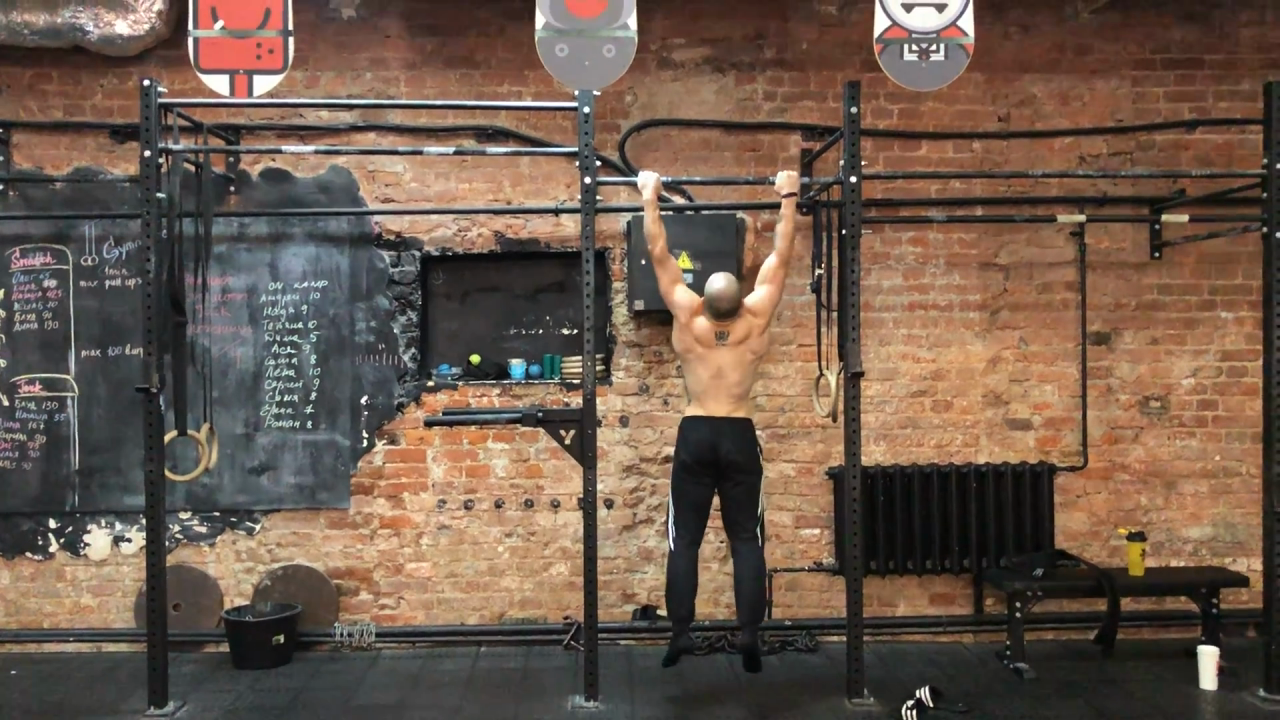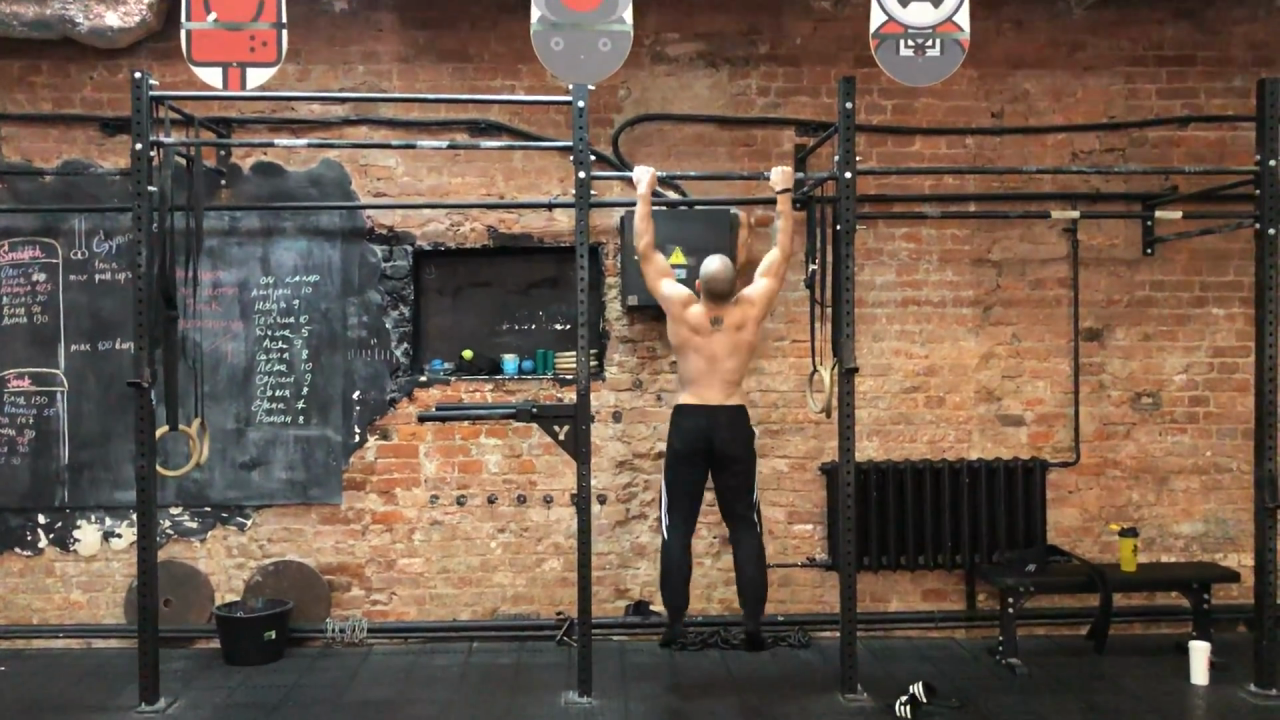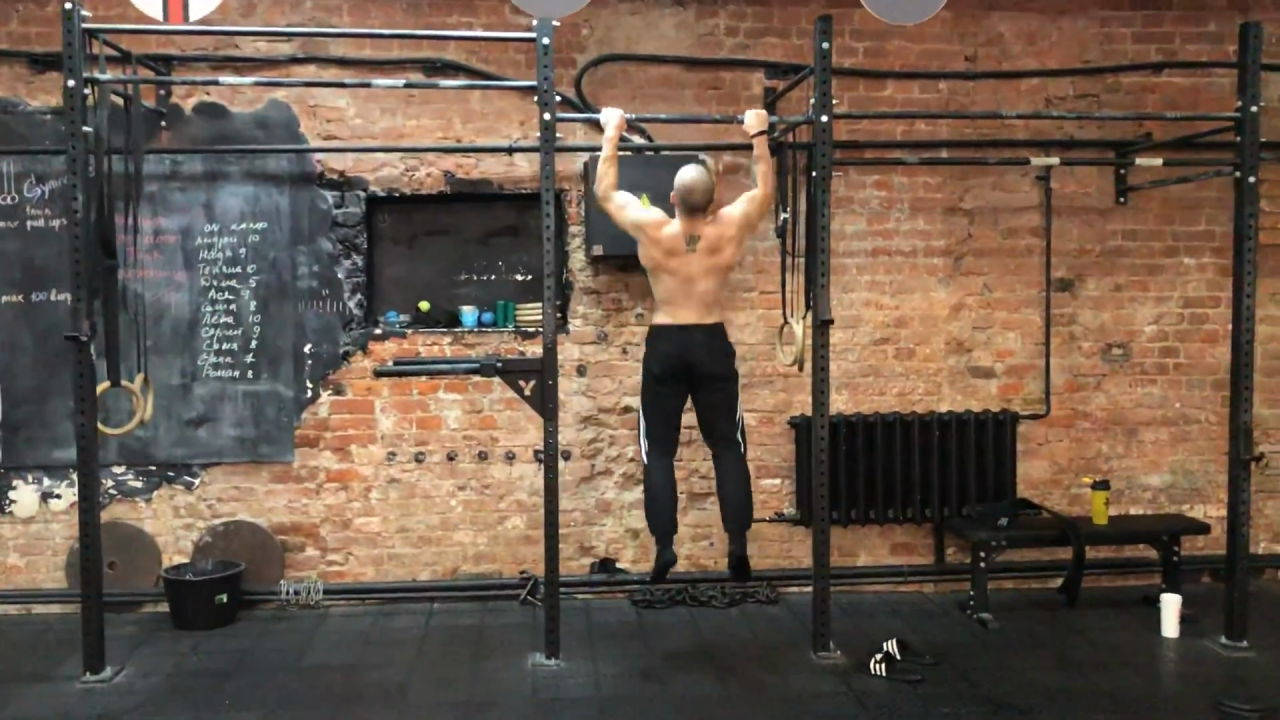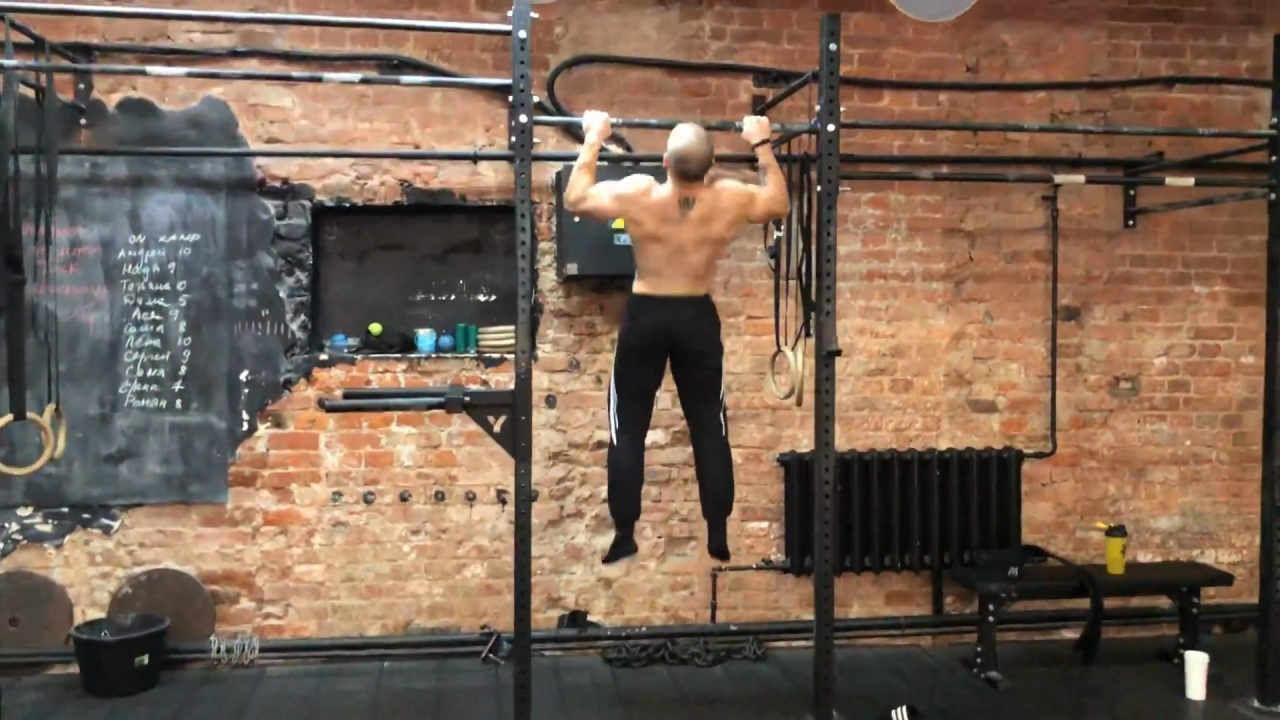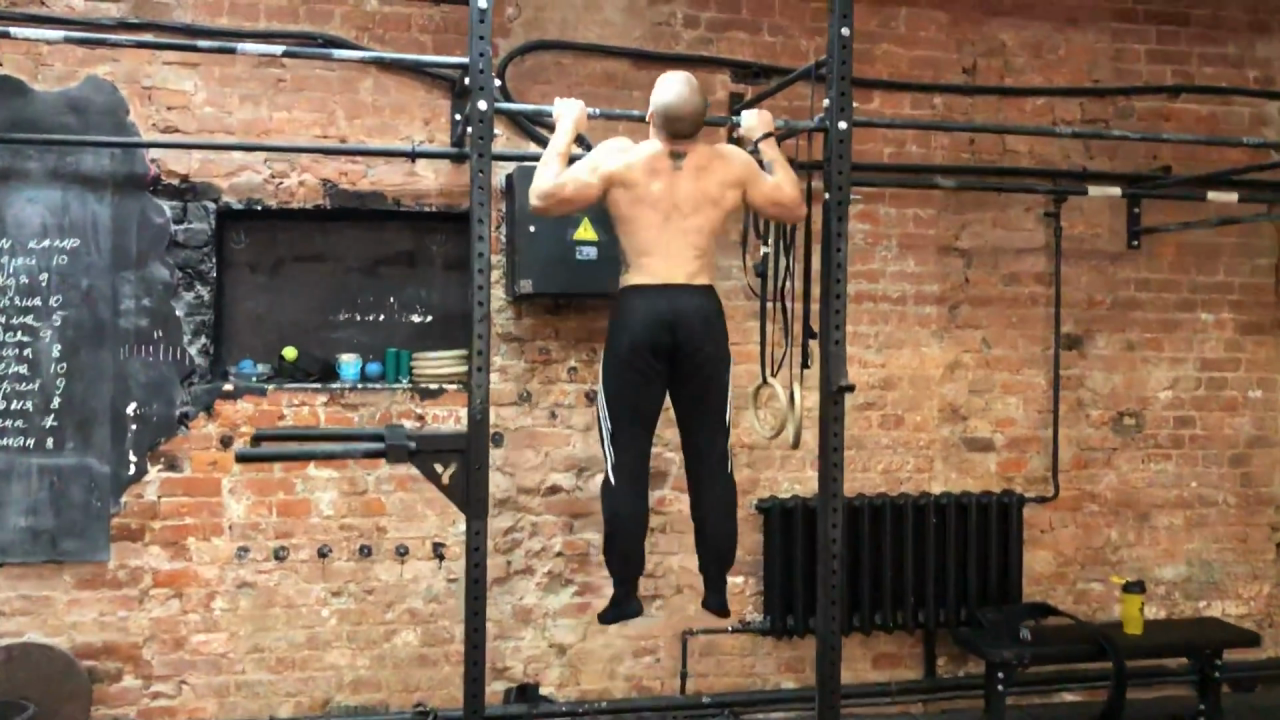
dt=1s
person 1, frame 1
left shoulder: (686, 318)
right shoulder: (756, 320)
left elbow: (659, 256)
right elbow: (780, 256)
left wrist: (650, 197)
right wrist: (788, 197)
left hip: (695, 435)
right hip: (739, 437)
left knee: (684, 539)
right knee: (746, 538)
left ankle: (681, 632)
right ankle: (750, 633)
person 1, frame 2
left shoulder: (679, 310)
right shoulder: (752, 310)
left elbow: (646, 250)
right elbow: (781, 250)
left wrist: (644, 191)
right wrist: (783, 193)
left hip: (688, 424)
right hip: (733, 425)
left knee: (677, 528)
right knee: (744, 526)
left ankle: (676, 618)
right ankle: (753, 621)
person 1, frame 3
left shoulder: (651, 230)
right shoulder: (730, 229)
left elbow: (604, 192)
right elbow: (766, 193)
left wrist: (611, 136)
right wrist: (759, 137)
left hip: (664, 346)
right hip: (713, 346)
left knee: (658, 454)
right knee: (728, 449)
left ankle: (664, 549)
right ankle: (737, 544)
person 1, frame 4
left shoulder: (640, 196)
right shoulder: (729, 200)
left elbow: (576, 198)
right elbow: (778, 202)
left wrist: (593, 141)
right wrist: (763, 147)
left hip: (644, 318)
right hip: (698, 319)
left knee: (627, 429)
right knee: (709, 427)
left ankle: (624, 535)
right ankle: (718, 535)
person 1, frame 5
left shoulder: (618, 157)
right shoulder: (733, 164)
left elbow: (542, 198)
right elbow: (795, 208)
left wrist: (566, 130)
right wrist: (766, 140)
left hip: (638, 312)
right hip: (702, 312)
left knee: (626, 460)
right knee: (710, 458)
